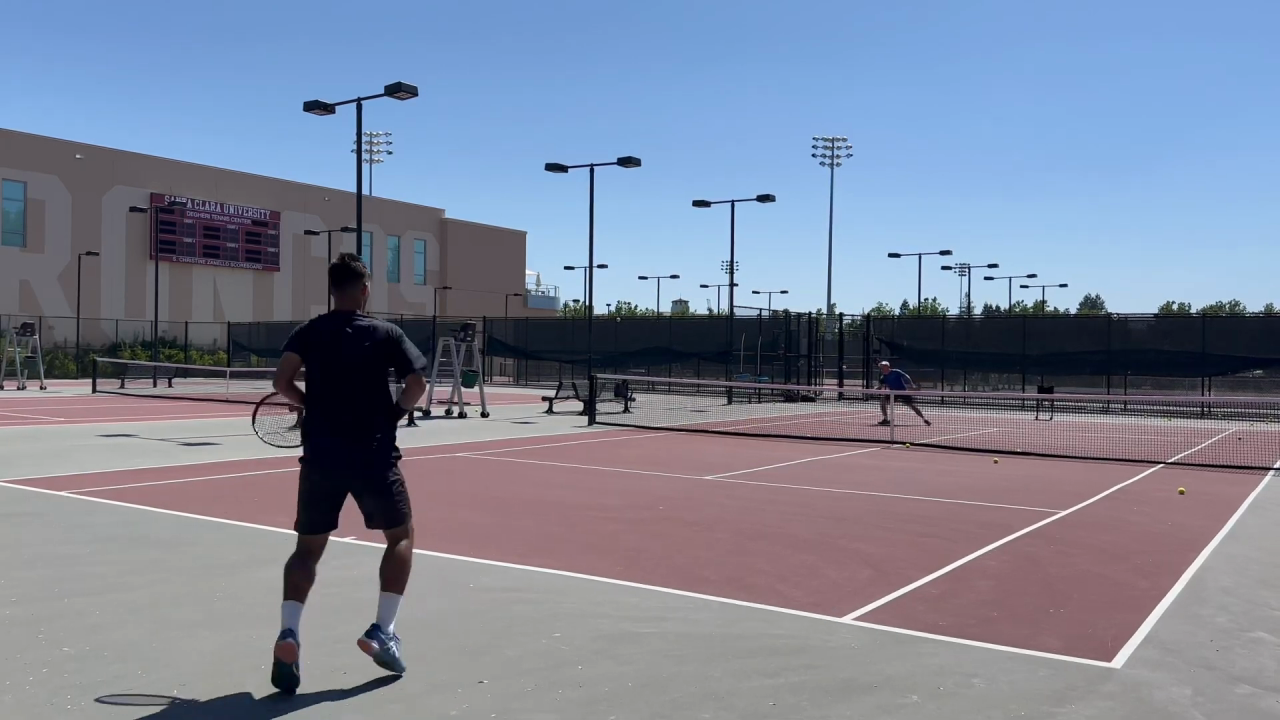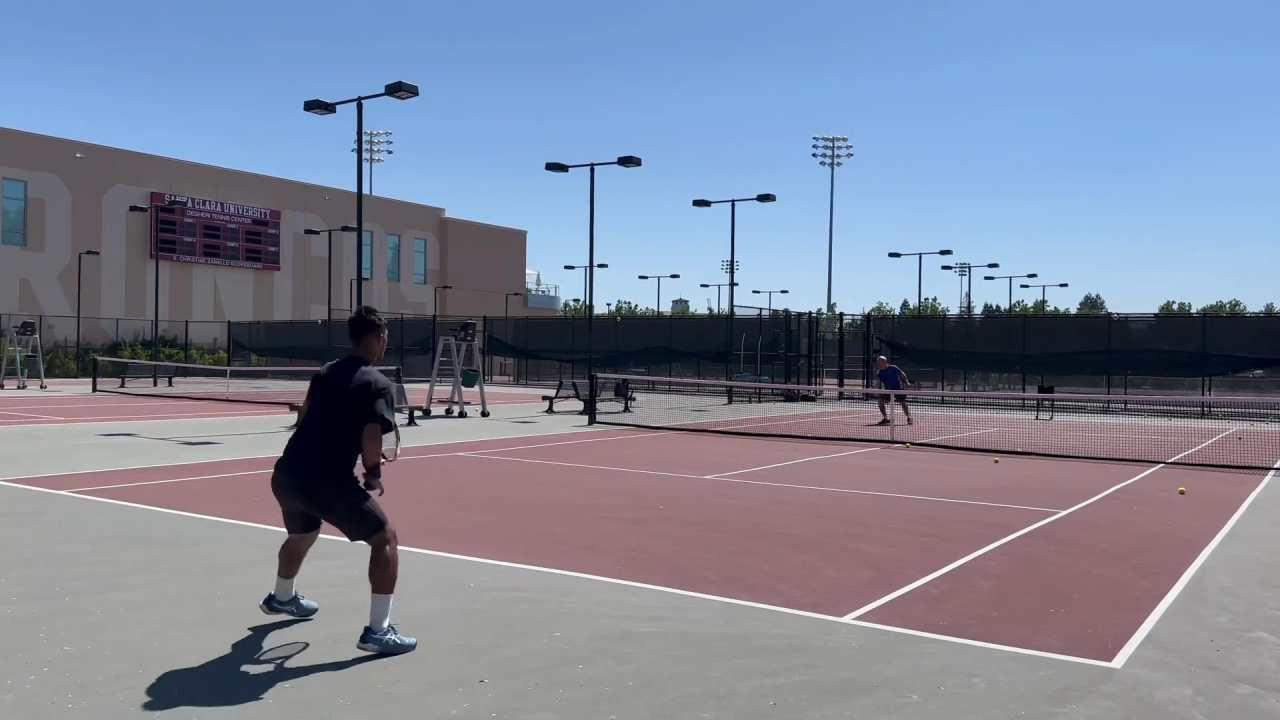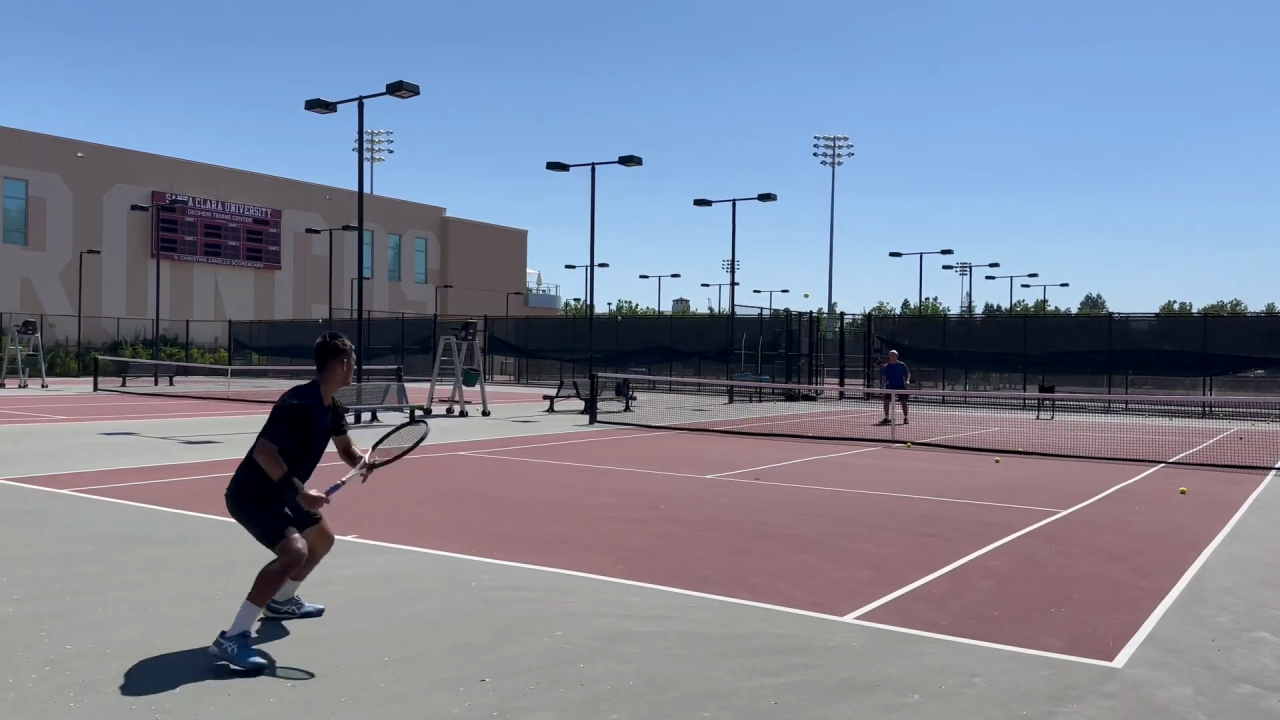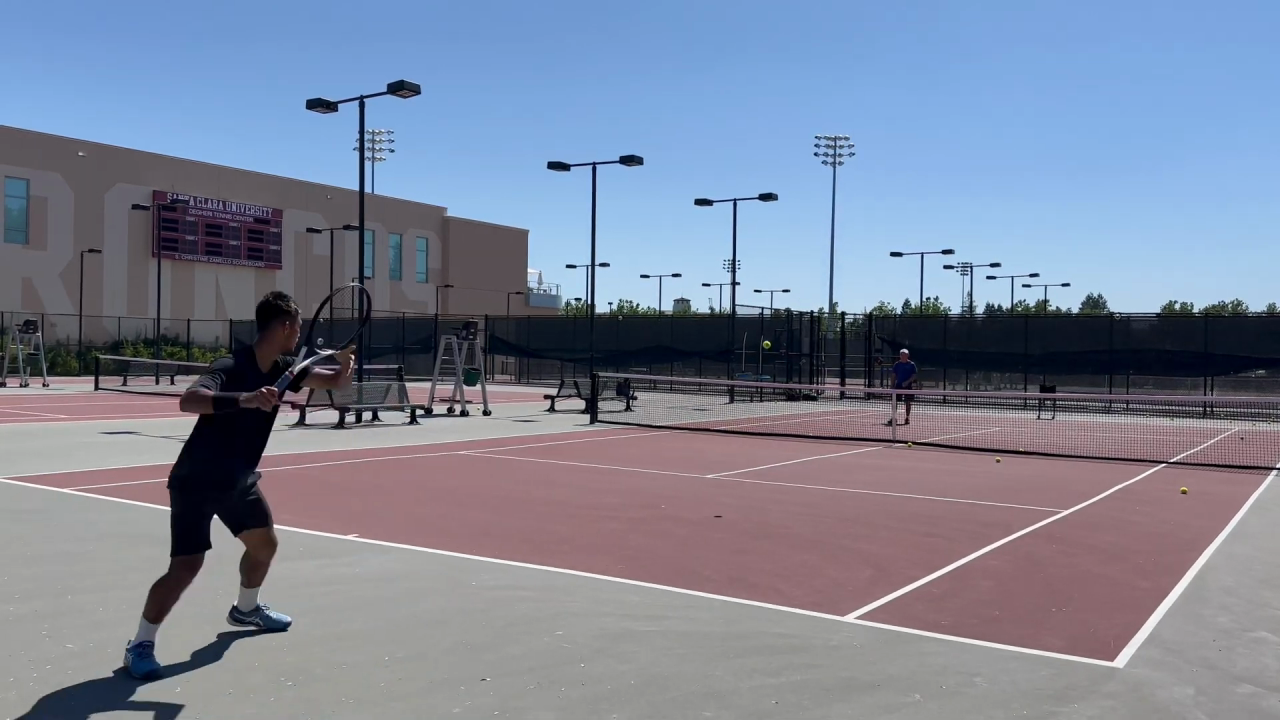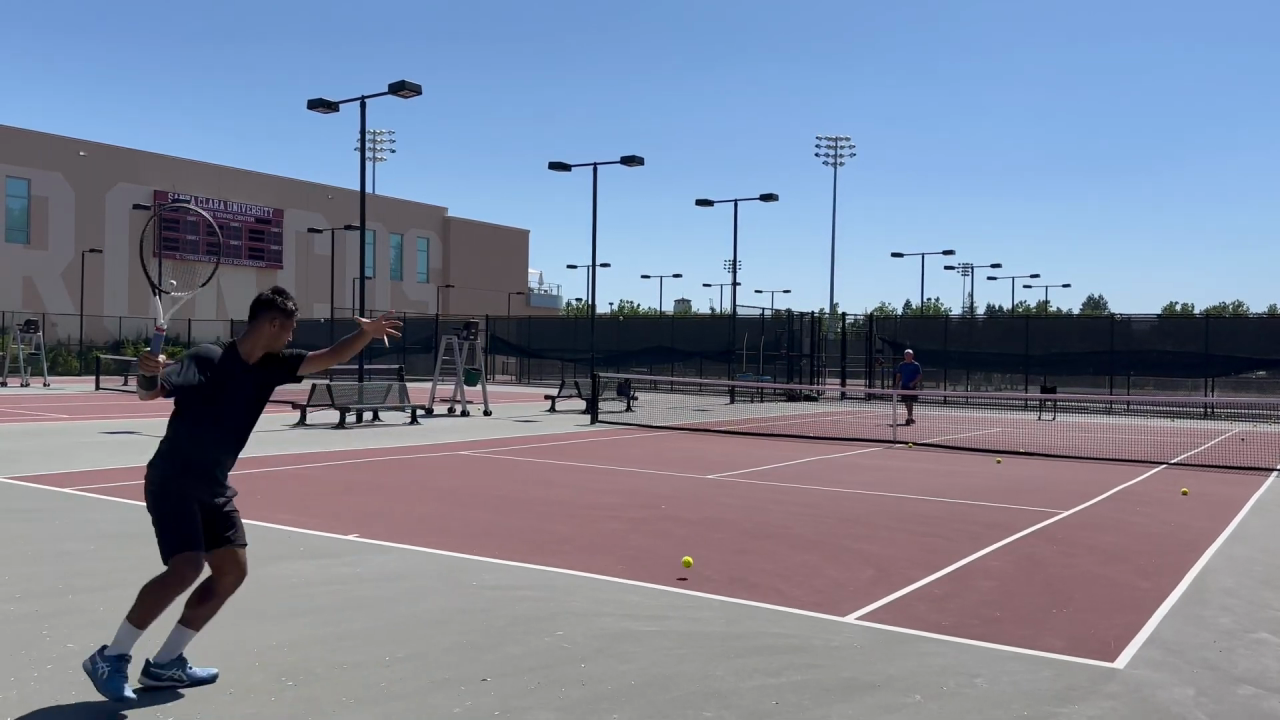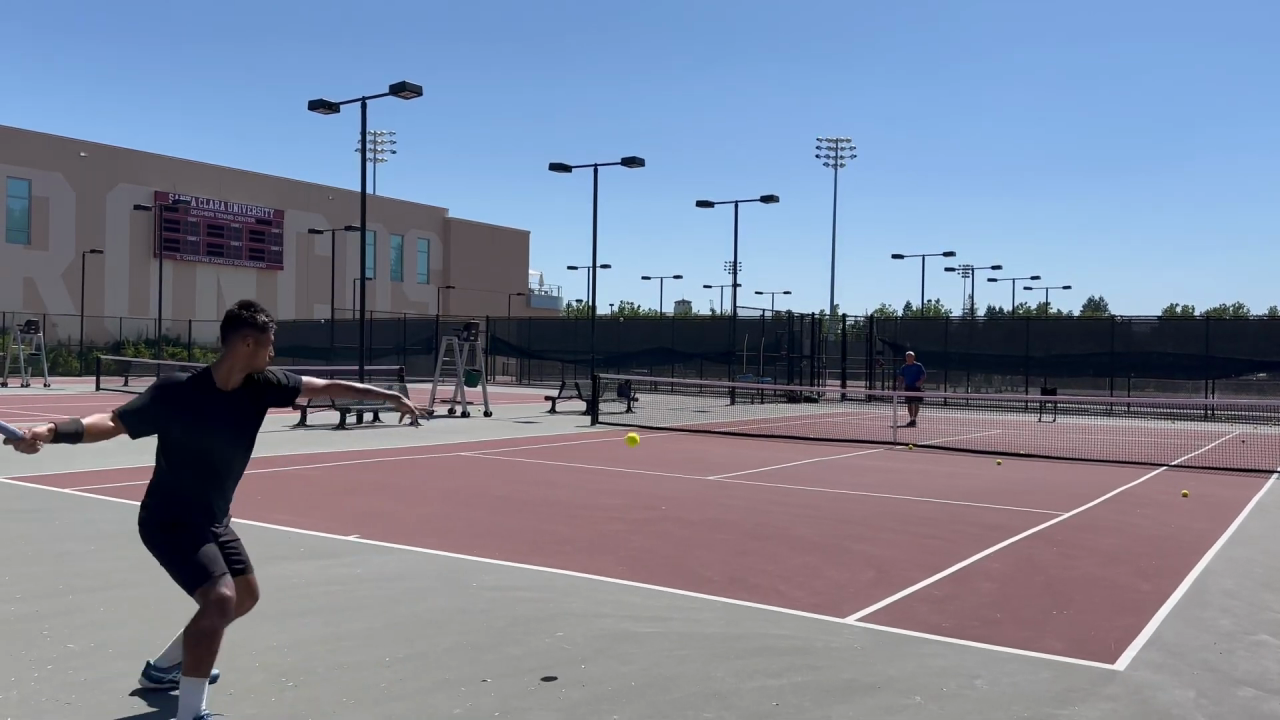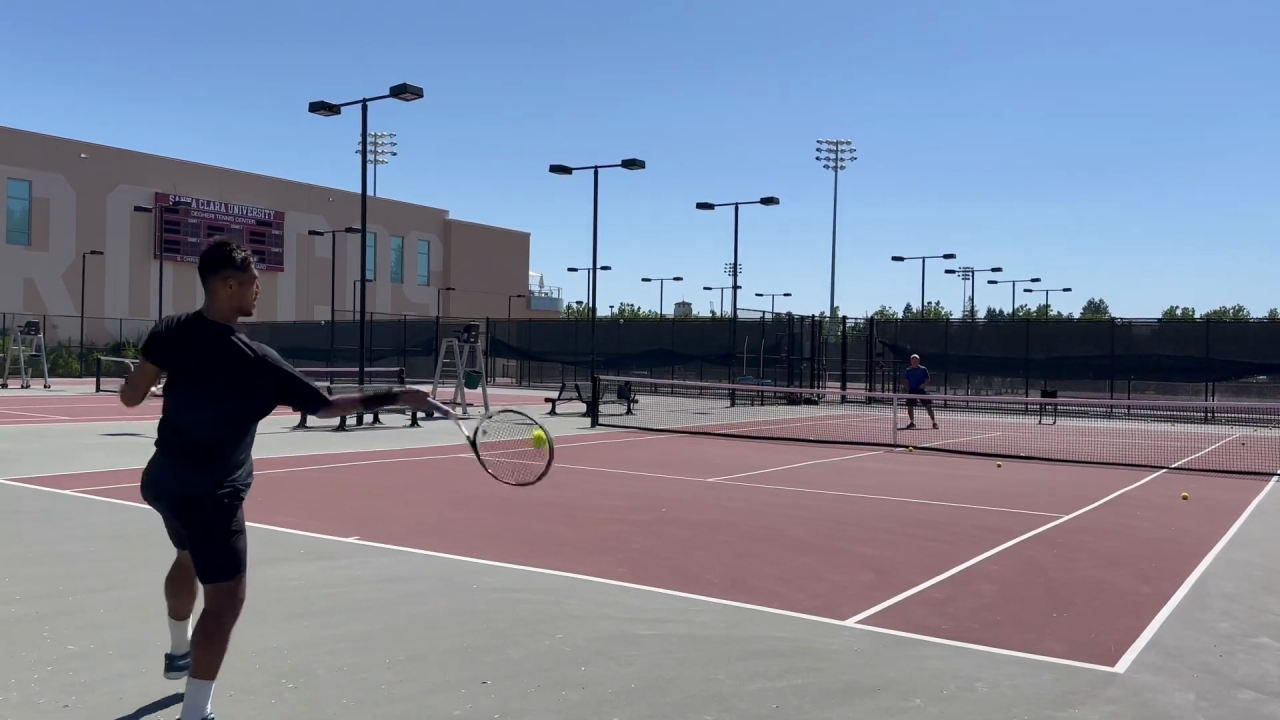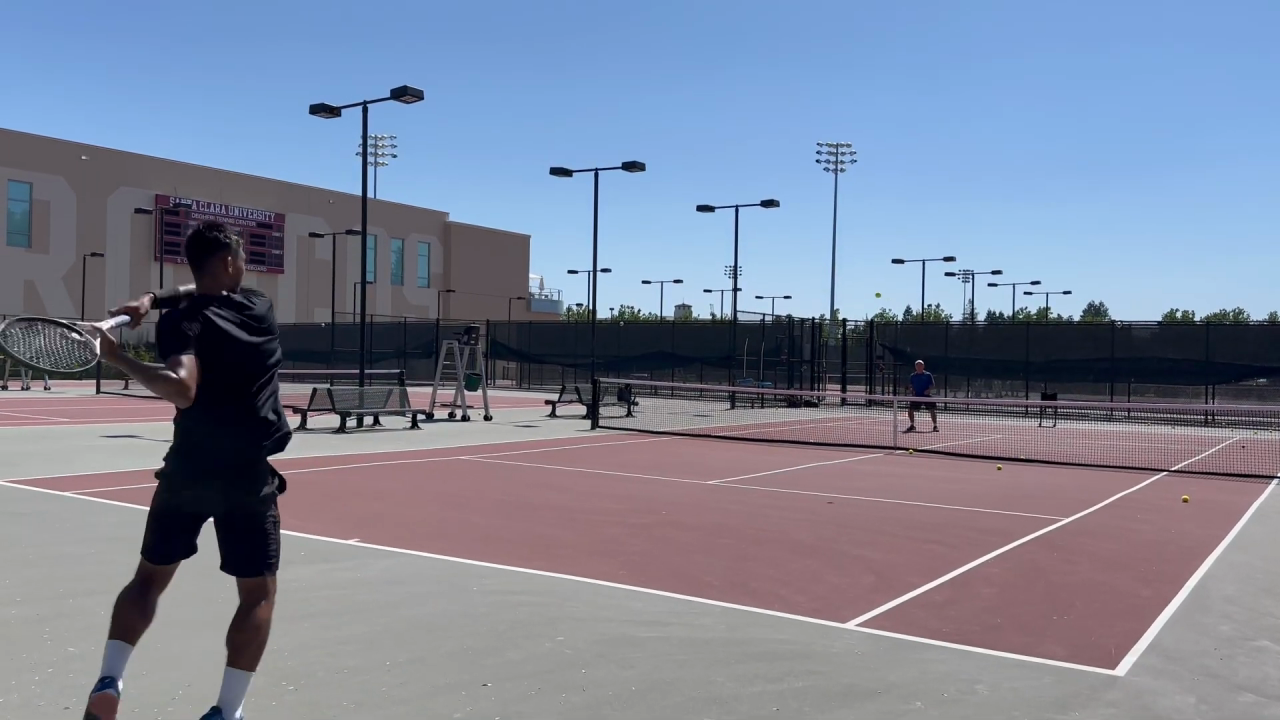
dt=0.3s
person 1, frame 1
left shoulder: (308, 333)
right shoulder: (387, 333)
left elbow: (282, 379)
right elbow: (417, 382)
left wrist: (311, 405)
right wrist: (392, 417)
left hip: (321, 457)
right hip: (375, 457)
left knee: (308, 549)
right knee: (401, 537)
left ankle: (289, 638)
right ankle: (381, 632)
person 1, frame 2
left shoulder: (329, 373)
right shoulder: (376, 385)
right elbow: (372, 442)
right wrist: (374, 477)
left hip: (286, 475)
right hip: (323, 479)
left knee: (303, 534)
right knee: (384, 539)
left ankle: (280, 597)
right ankle: (379, 630)
person 1, frame 3
left shoulder: (331, 407)
right shoulder: (298, 404)
left elbow: (345, 447)
right elbow: (263, 452)
left wrist: (362, 461)
right wrist: (298, 491)
left hip: (273, 493)
right hip: (252, 496)
left knee: (322, 538)
right knee: (294, 550)
left ankle: (284, 599)
right ankle: (234, 638)
person 1, frame 4
left shoulder: (282, 366)
right shoulder: (231, 367)
left elbow: (333, 381)
right elbow: (188, 401)
left wrist: (343, 365)
right wrist: (242, 399)
left hip: (237, 479)
right hip: (195, 481)
left knee: (264, 544)
right knee: (186, 568)
left ankle: (247, 609)
right ankle: (141, 645)
person 1, frame 5
left shoulder: (271, 363)
right shoulder: (206, 358)
left elbow: (331, 357)
right elbow: (150, 392)
left wrist: (366, 333)
right wrist: (149, 372)
left hip: (212, 484)
right hip: (171, 481)
left knee: (232, 571)
right knee: (185, 568)
left ankle: (165, 662)
right ankle: (111, 656)
person 1, frame 6
left shoulder: (263, 382)
right shoulder: (176, 392)
left elbow: (325, 386)
right elbow: (111, 423)
left wrist: (390, 396)
right wrist: (48, 432)
left hip: (208, 519)
right hip: (169, 522)
left knee: (245, 595)
right knee: (221, 600)
left ankle: (164, 667)
person 1, frame 7
left shoulder: (169, 331)
right shoulder: (256, 361)
left elbow: (130, 396)
right elbow: (324, 407)
right wrist: (397, 397)
left hip: (162, 481)
right hip: (203, 493)
left knee: (189, 560)
right knee: (225, 598)
left ankle: (179, 653)
person 1, frame 8
left shoulder: (182, 317)
right shoulder: (259, 307)
left elbow: (181, 392)
left wrist: (120, 359)
right wrist: (153, 300)
left hip: (186, 473)
right hip: (251, 475)
left knee: (149, 579)
right knee: (257, 595)
